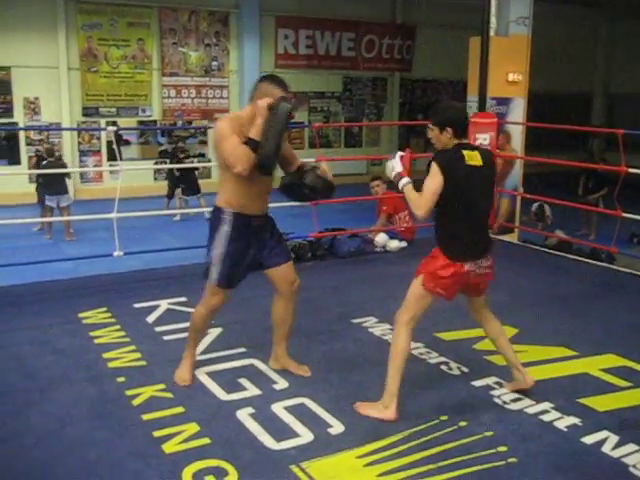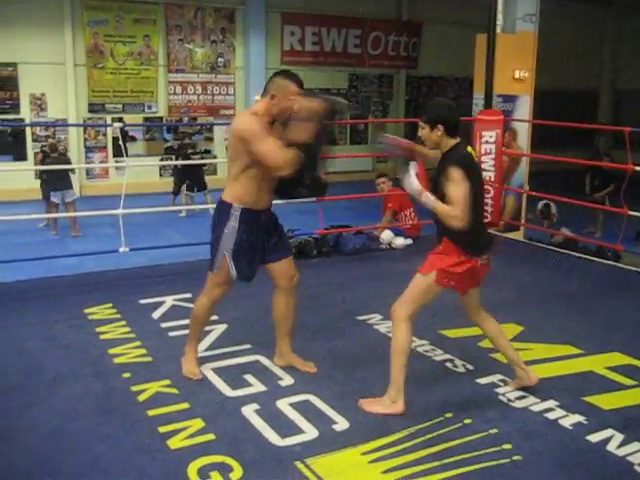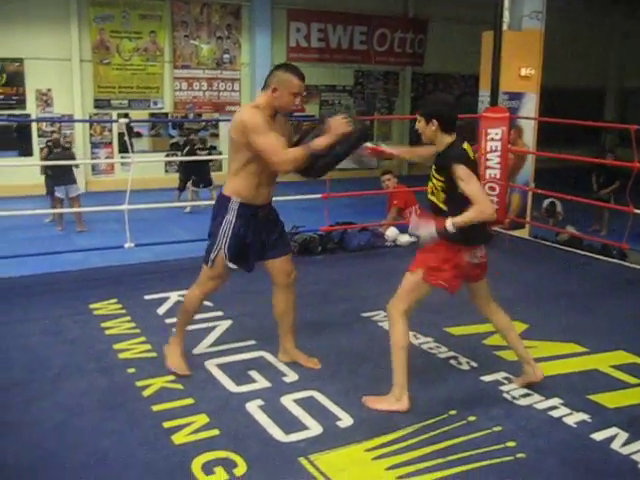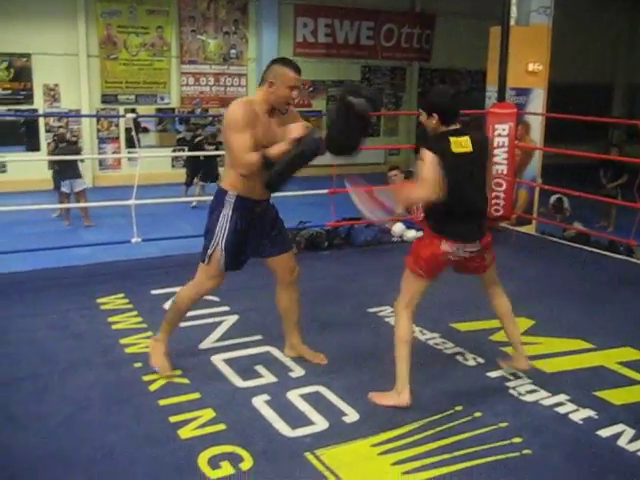
dt=0.1s
person 1, frame 1
left shoulder: (444, 162)
right shoulder: (486, 157)
left elbow: (421, 211)
left wrist: (400, 176)
left hip: (450, 258)
right hip: (479, 256)
left knee: (404, 321)
right knee: (482, 313)
left ankle: (387, 404)
right ankle: (520, 375)
person 1, frame 2
left shoulder: (455, 163)
right shoulder: (460, 151)
left elbow: (458, 219)
left wrist: (422, 192)
right wrist: (412, 149)
left hip: (459, 251)
right hip: (475, 250)
left knee: (401, 313)
right knee: (476, 313)
left ankle: (393, 399)
right ankle: (523, 372)
person 1, frame 3
left shoulder: (453, 161)
right shoulder: (456, 149)
left elbow: (486, 209)
left wrist: (445, 225)
left hip: (449, 248)
right hip: (475, 245)
left knee: (397, 310)
right knee: (486, 305)
left ankle: (399, 396)
right ankle: (529, 367)
person 1, frame 4
left shoulder: (432, 146)
right shoulder: (480, 141)
left elbow: (427, 191)
left wrist: (392, 195)
left hip: (440, 239)
right hip: (476, 237)
left knee: (404, 307)
right knee: (493, 289)
left ankle: (401, 390)
right ankle: (519, 355)
person 2, frame 1
left shoulder: (273, 131)
right shoulder: (227, 126)
left elbow: (289, 164)
right elbow: (241, 167)
left wrist: (313, 169)
right wrist: (259, 121)
left hip: (261, 221)
right hip: (231, 222)
left knee: (288, 285)
right knee: (214, 298)
left ankle: (279, 355)
right ankle: (187, 359)
person 2, frame 2
left shoulder: (279, 125)
right shoulder: (249, 122)
left elbow: (291, 163)
right elbow: (283, 166)
right wrist: (308, 130)
left hip: (265, 215)
right hip: (237, 215)
left knee: (288, 279)
right knee: (216, 289)
left ankle: (284, 351)
right ankle: (190, 350)
person 2, frame 3
left shoulder: (278, 118)
right shoulder: (251, 117)
left elbow: (293, 160)
right elbow: (284, 163)
right wrist: (324, 140)
left hip: (263, 209)
right hip: (236, 210)
left knee: (286, 277)
right knee: (210, 283)
left ankle: (288, 348)
right ankle: (175, 342)
person 2, frame 4
left shoulder: (284, 115)
right shoulder: (241, 111)
right elbow: (245, 166)
right wrist: (286, 143)
left hip: (262, 206)
right hip: (233, 204)
left knee: (289, 273)
right knee: (206, 282)
left ankle: (294, 343)
right ankle: (160, 341)
